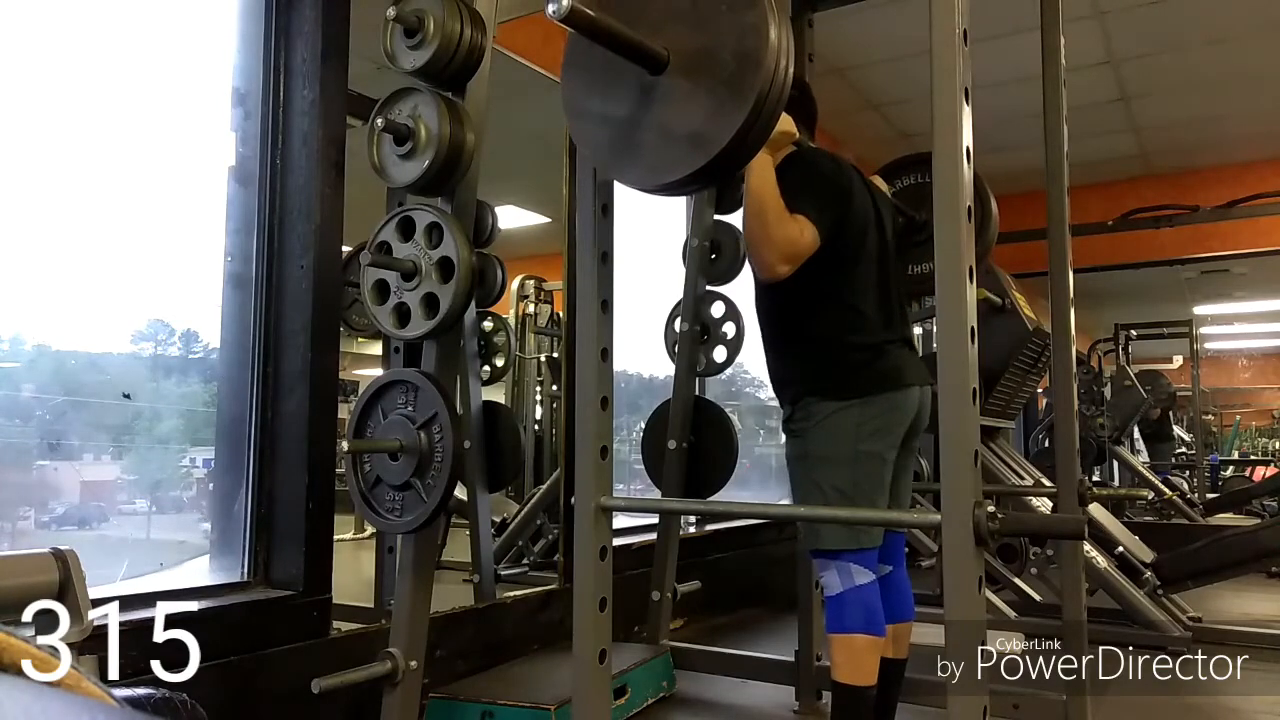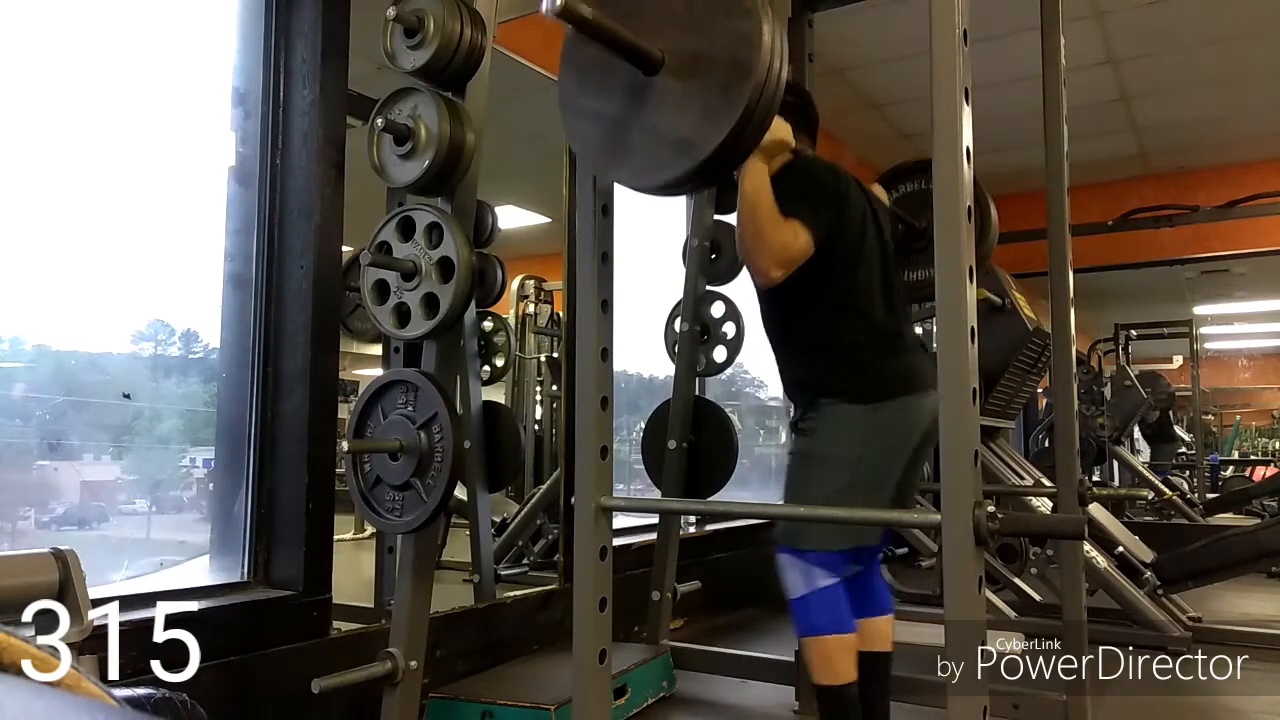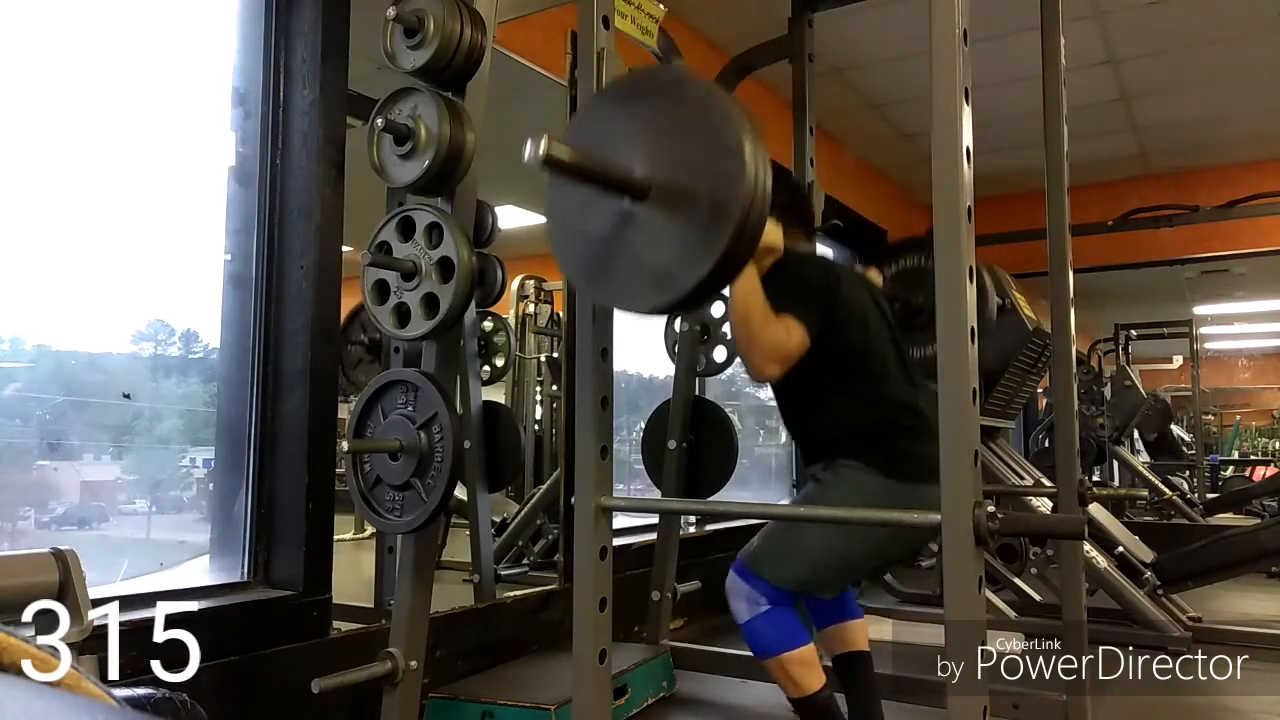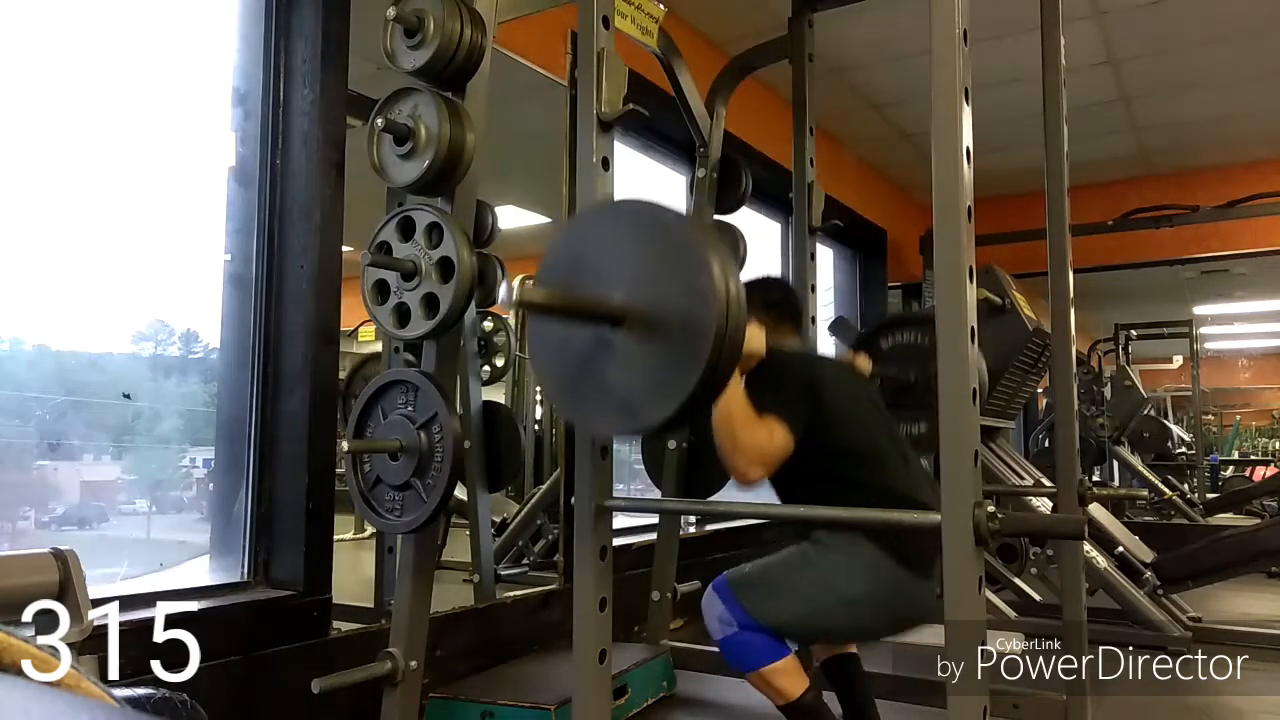
dt=0.5s
person 1, frame 1
left shoulder: (806, 171)
right shoulder: (851, 180)
left elbow: (775, 257)
left wrist: (758, 152)
left hip: (847, 394)
right hip: (894, 384)
left knee: (845, 565)
right knee: (880, 560)
person 1, frame 2
left shoulder: (801, 177)
right shoulder: (847, 187)
left elbow: (770, 260)
left wrist: (752, 157)
left hip: (857, 396)
right hip: (903, 389)
left knee: (809, 564)
right knee: (856, 563)
person 1, frame 3
left shoulder: (794, 274)
right shoulder: (840, 277)
left elbow: (766, 359)
left wrist: (741, 256)
left hip: (886, 474)
right hip: (921, 472)
left knee: (754, 586)
right knee: (815, 572)
person 1, frame 4
left shoulder: (779, 371)
right shoulder: (834, 369)
left elbow: (751, 462)
left hip: (894, 557)
right hip: (927, 550)
left knee: (728, 606)
right knee: (805, 587)
